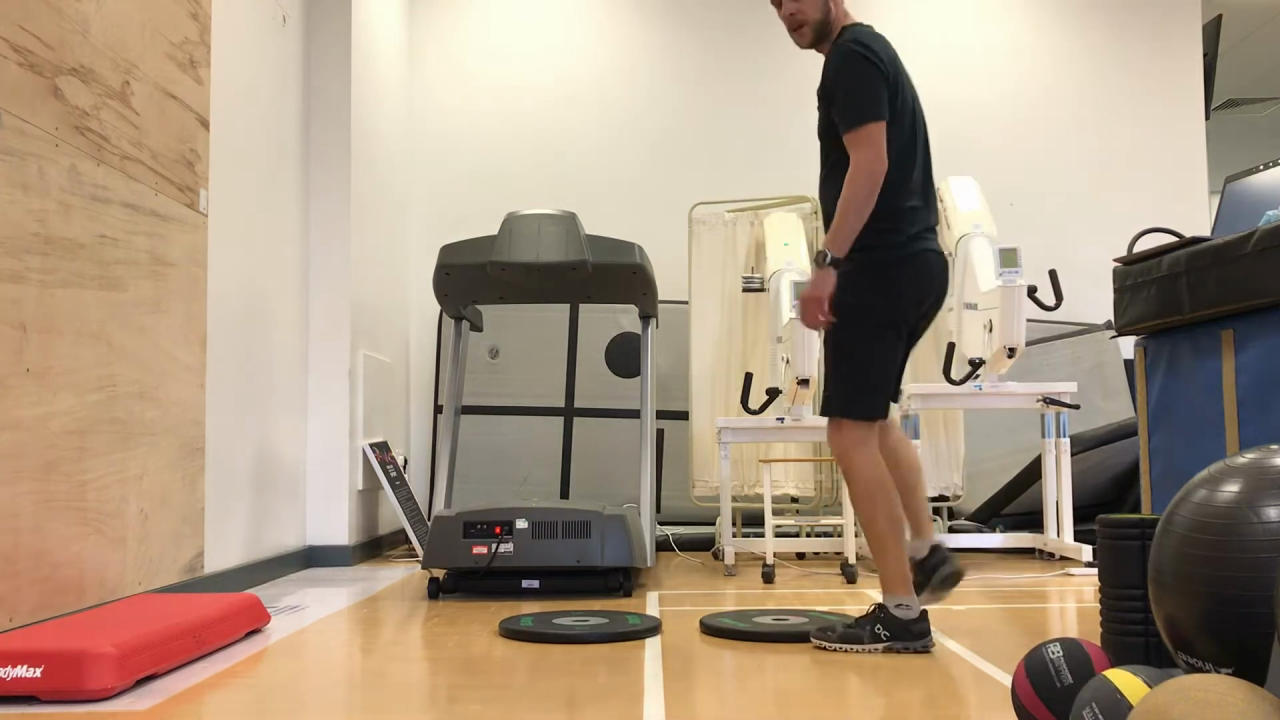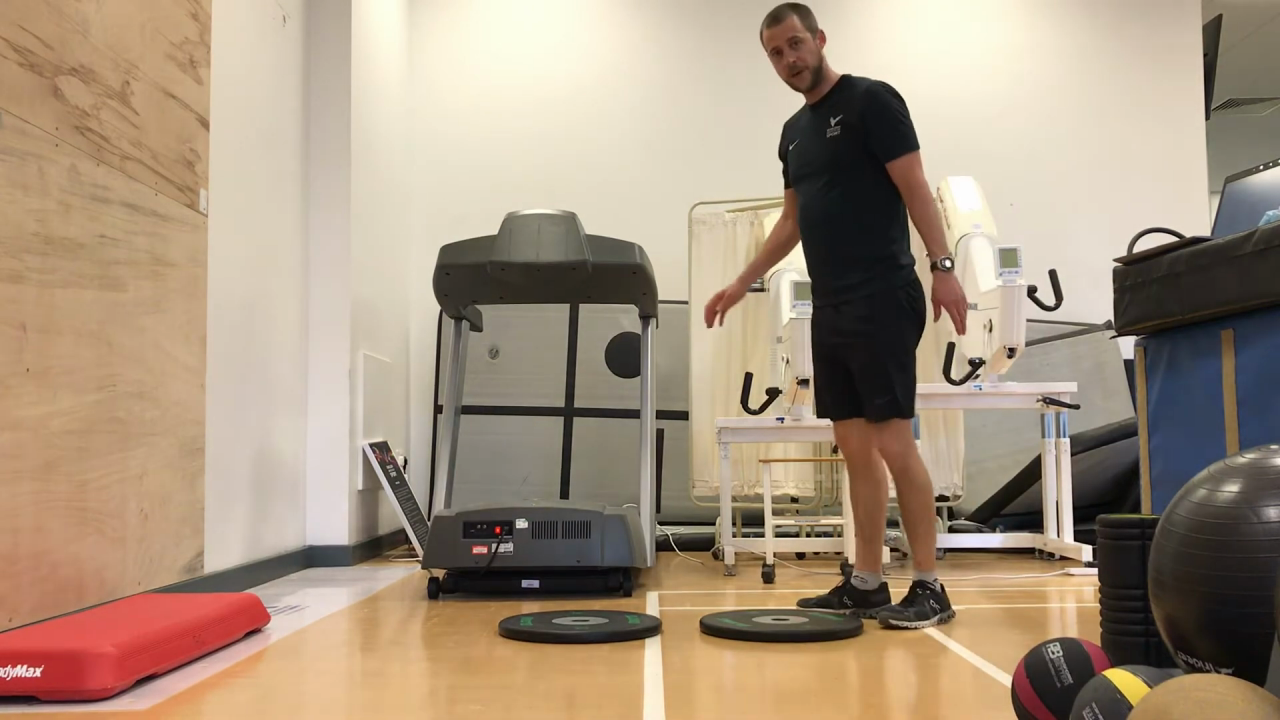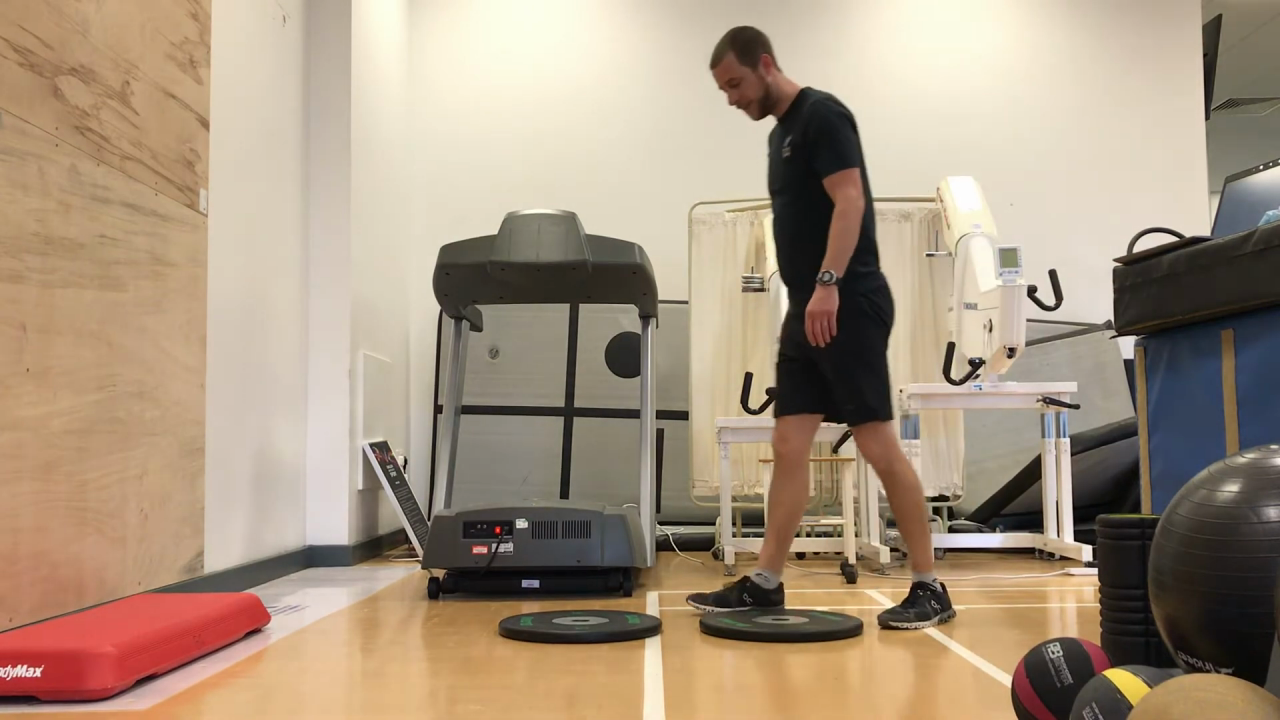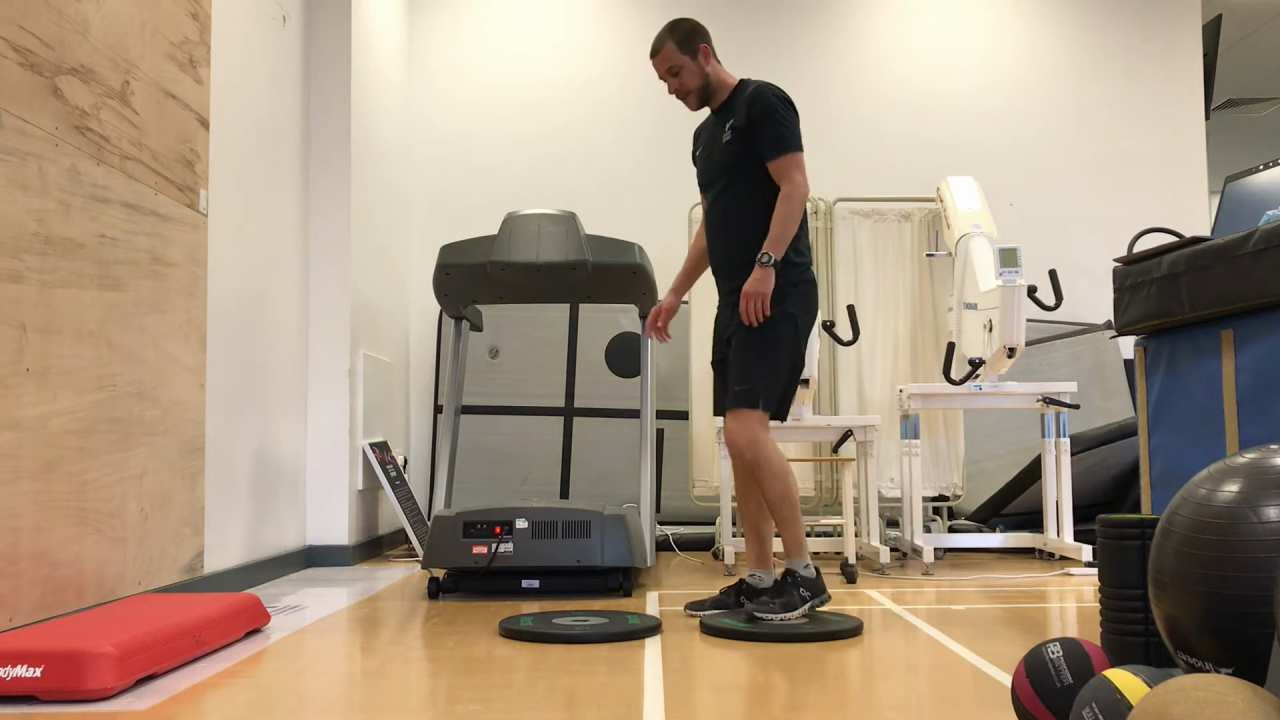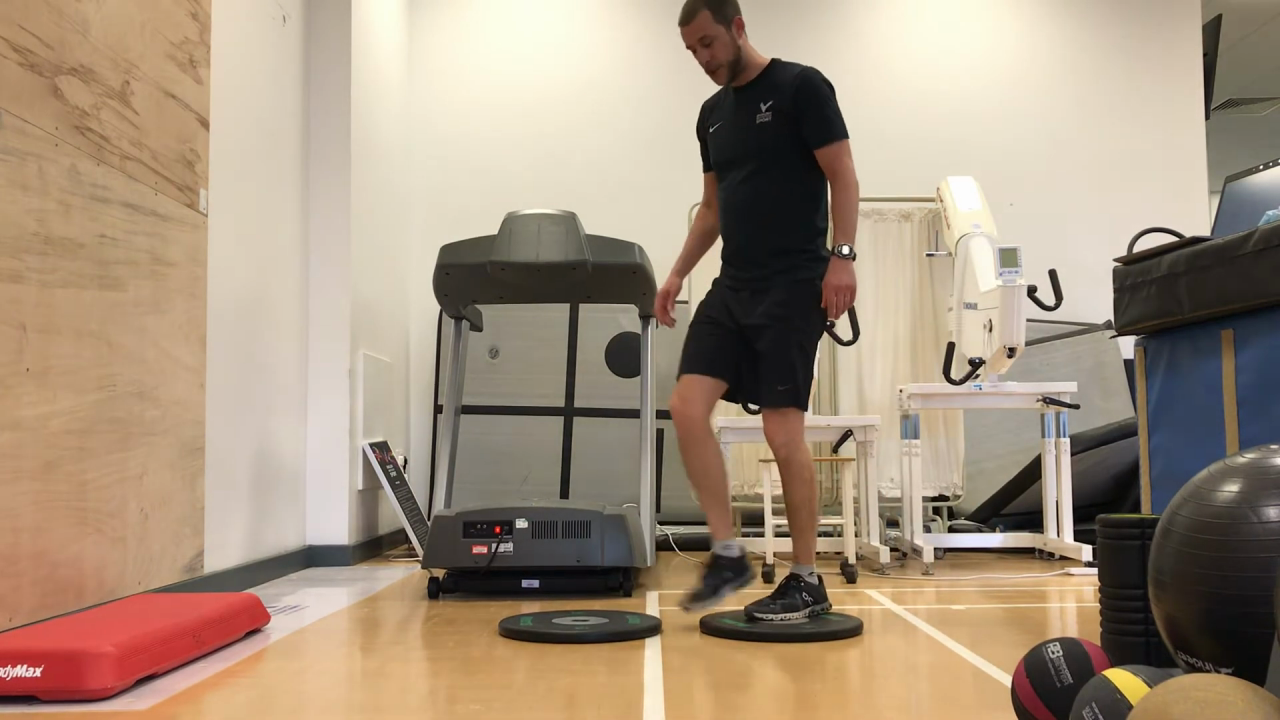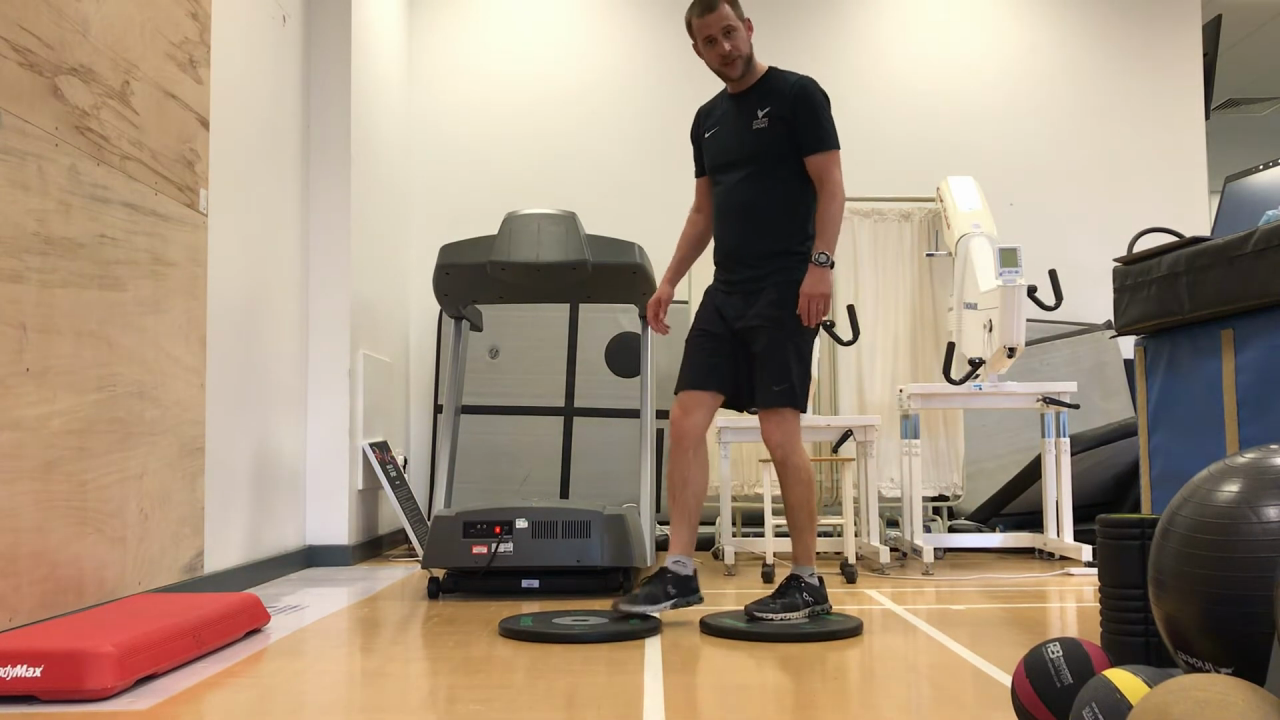
dt=0.7s
person 1, frame 1
left shoulder: (851, 55)
right shoulder: (864, 57)
left elbow: (870, 165)
left wrist: (826, 267)
left hip: (882, 267)
right hip: (910, 263)
left knee: (851, 435)
right knee: (874, 423)
left ankle: (902, 614)
right ankle: (926, 551)
person 1, frame 2
left shoulder: (871, 100)
right shoulder: (794, 131)
left elbow: (914, 187)
left wrist: (942, 267)
right wrist: (740, 284)
left hip: (882, 297)
right hip: (829, 304)
left knee: (892, 443)
right knee: (855, 446)
left ankle: (928, 585)
right ankle: (867, 583)
person 1, frame 3
left shoulder: (821, 115)
right shoulder: (779, 132)
left elbow: (849, 203)
left wrist: (829, 286)
left hip: (847, 305)
right hip: (806, 309)
left knee: (877, 444)
right knee: (789, 445)
left ankle: (928, 588)
right ankle: (764, 582)
person 1, frame 4
left shoulder: (761, 103)
right shoulder: (705, 135)
left elbow: (794, 187)
left wrist: (766, 265)
right wrist: (675, 294)
left hip: (776, 294)
right hip: (735, 300)
left knee: (747, 433)
right knee: (741, 442)
left ankle: (803, 574)
right ankle: (759, 579)
person 1, frame 5
left shoulder: (801, 86)
right shoulder: (712, 112)
left elbow: (843, 176)
left wrist: (842, 255)
right wrist: (678, 272)
left hip: (792, 286)
right hip: (733, 286)
left knee: (782, 433)
right knee: (687, 407)
left ankle: (807, 580)
right ankle: (726, 553)
person 1, frame 6
left shoulder: (797, 94)
right shoulder: (707, 119)
left elbow: (829, 187)
left wrist: (820, 264)
right wrist: (669, 280)
left hip: (783, 291)
right hip: (725, 292)
left knee: (780, 435)
right knee: (686, 423)
left ankle: (808, 582)
right ankle: (679, 572)
